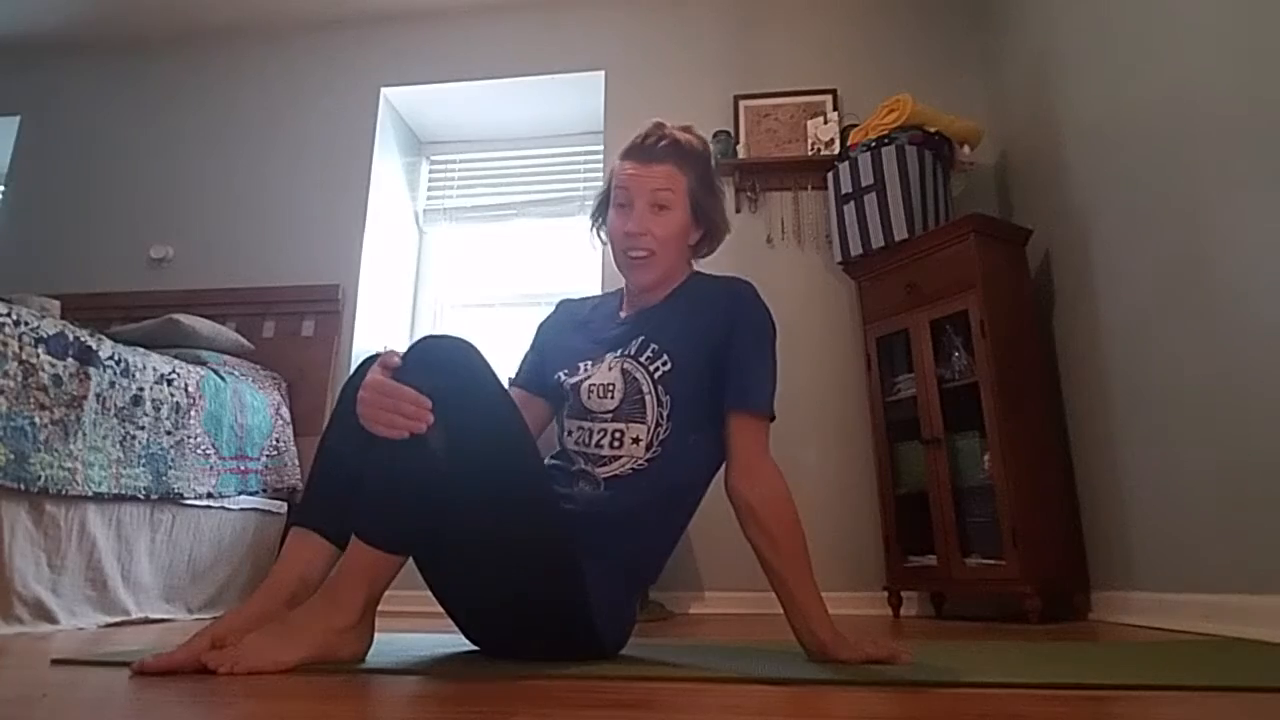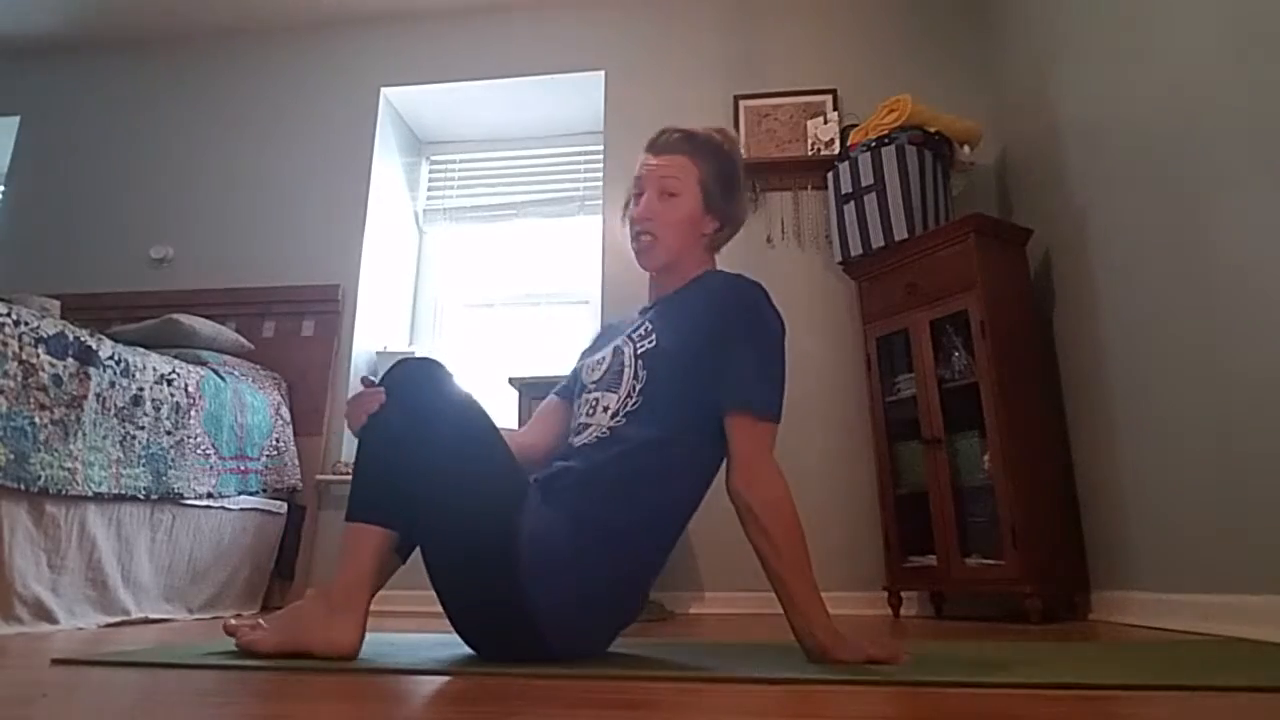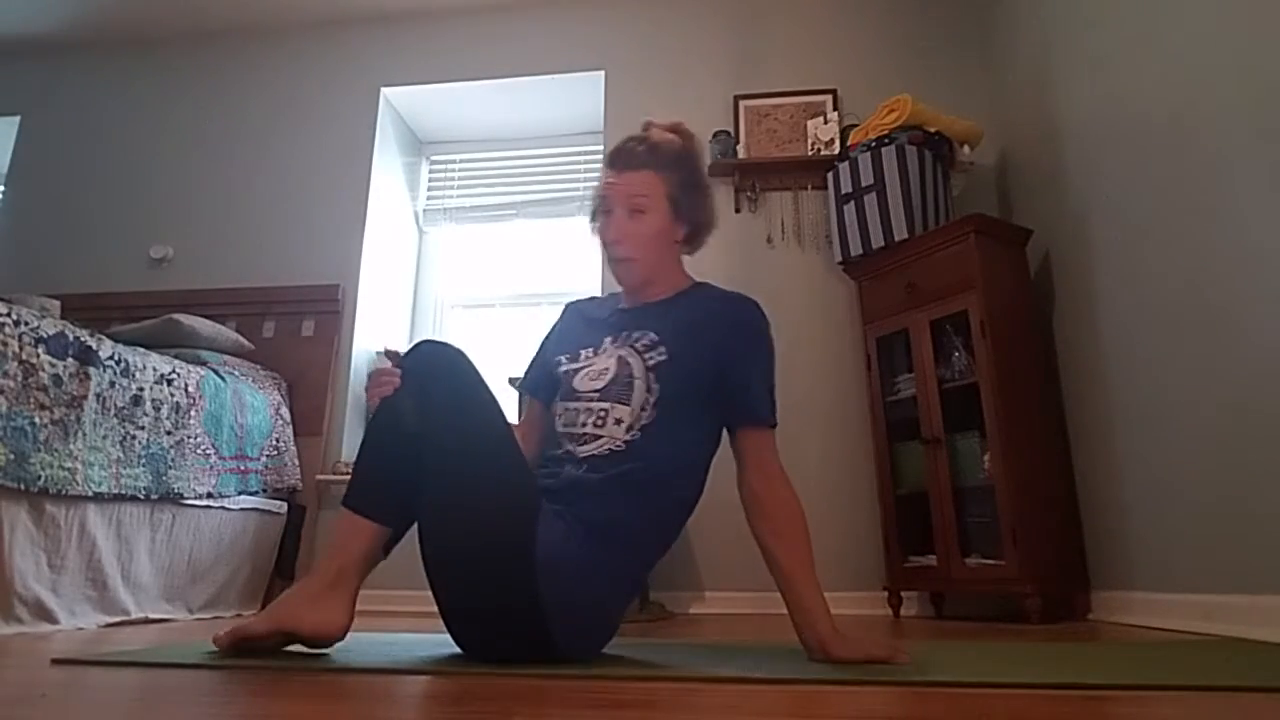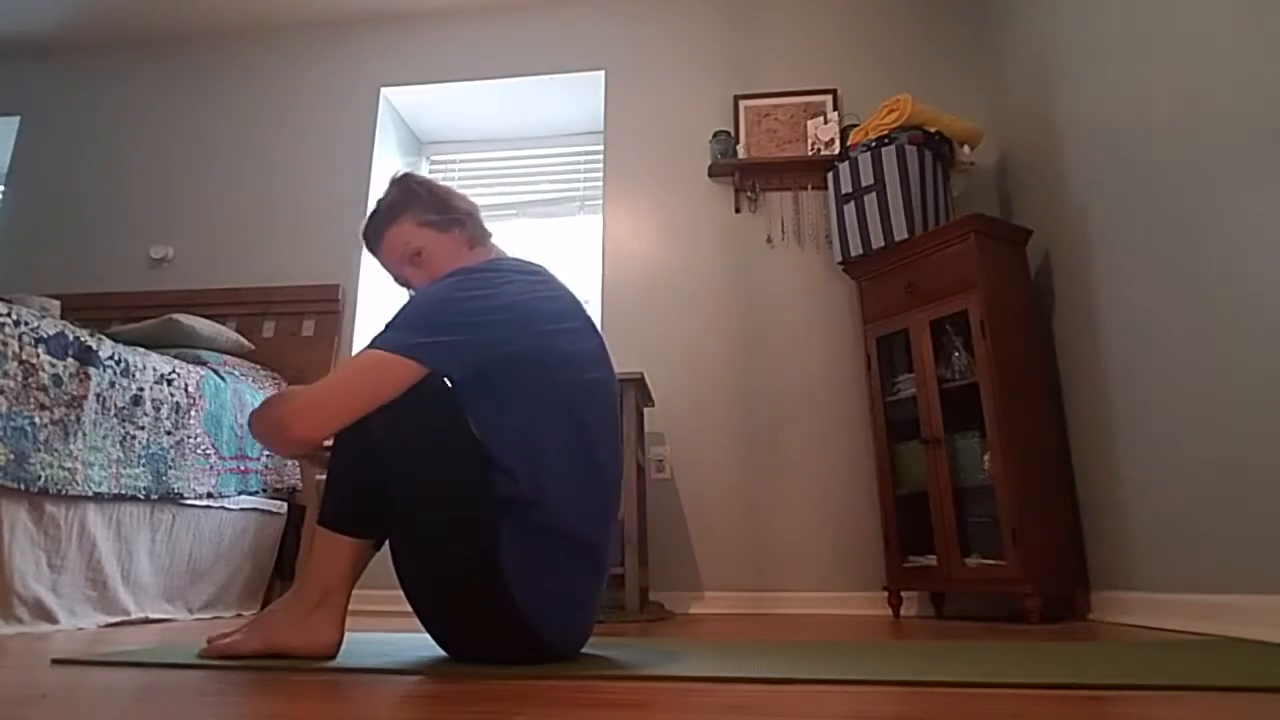
dt=1s
person 1, frame 1
left shoulder: (729, 310)
right shoulder: (570, 320)
left elbow: (751, 476)
right elbow: (500, 439)
left wrist: (820, 634)
right wrist: (389, 405)
left hip: (580, 602)
right hip: (514, 579)
left knee: (445, 363)
right knee: (382, 378)
left ankle: (340, 614)
right ankle: (266, 608)
person 1, frame 2
left shoulder: (737, 307)
right shoulder: (617, 332)
left elbow: (752, 476)
right elbow: (533, 444)
right wrist: (397, 426)
left hip: (556, 593)
right hip: (531, 586)
left knee: (418, 383)
right knee: (414, 401)
left ankle: (340, 606)
right ankle: (346, 602)
person 1, frame 3
left shoulder: (727, 322)
right shoulder: (577, 320)
left elbow: (762, 480)
left wrist: (820, 632)
right wrist: (412, 410)
left hip: (558, 597)
right hip: (510, 592)
left knee: (436, 367)
left ankle: (327, 590)
right ankle: (332, 591)
person 1, frame 4
left shoulder: (473, 294)
right shoulder: (529, 290)
left elbow: (304, 420)
left wrist: (265, 419)
left hip: (522, 603)
right hip: (549, 600)
left knee: (390, 400)
left ankle: (313, 609)
right ankle: (316, 603)
